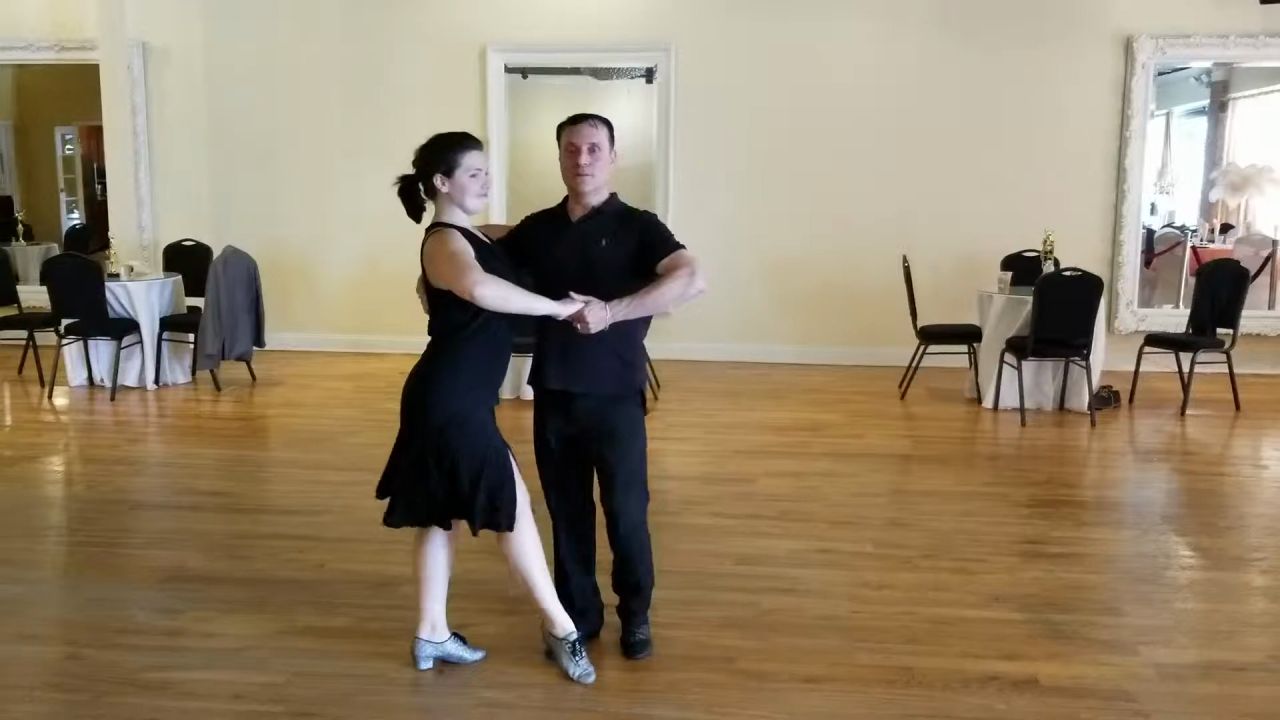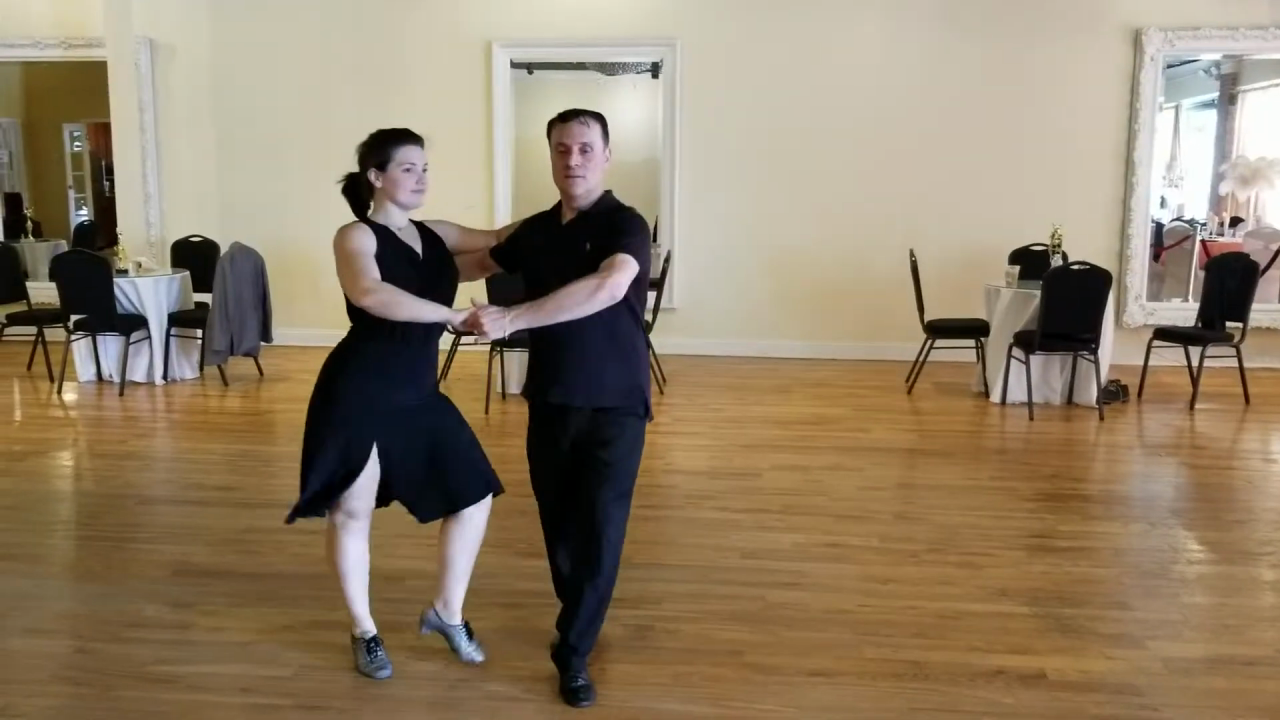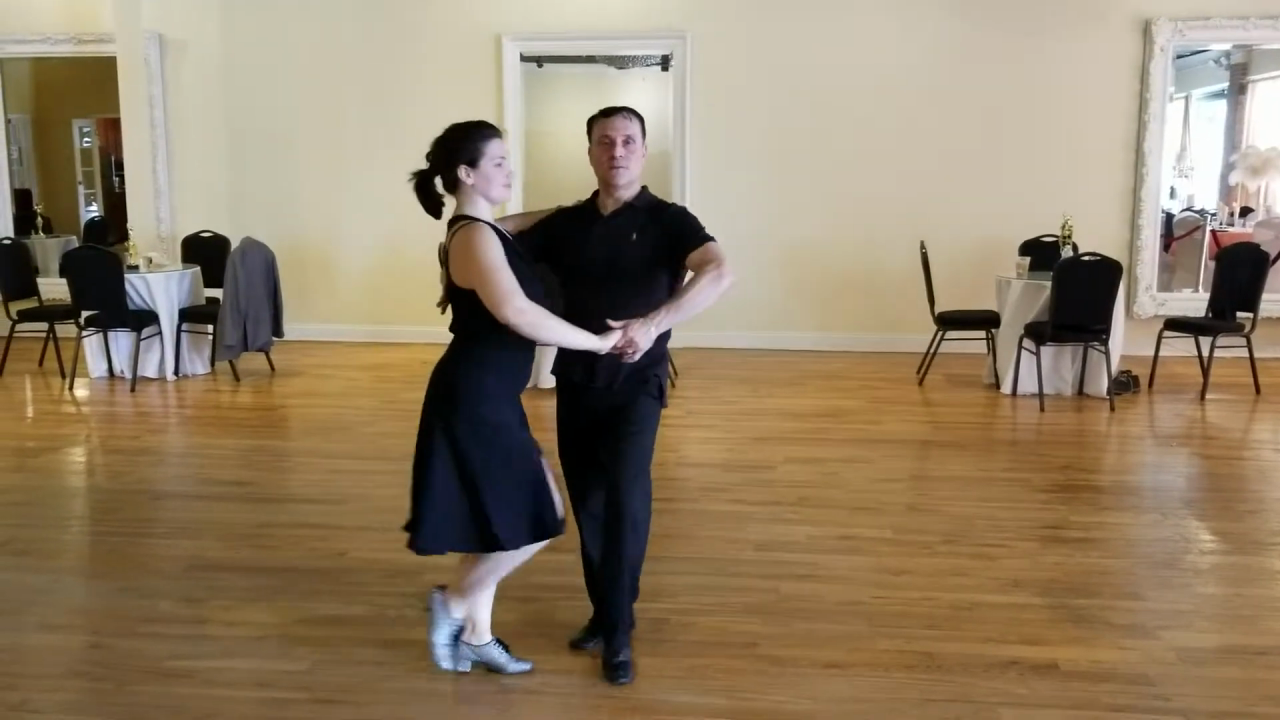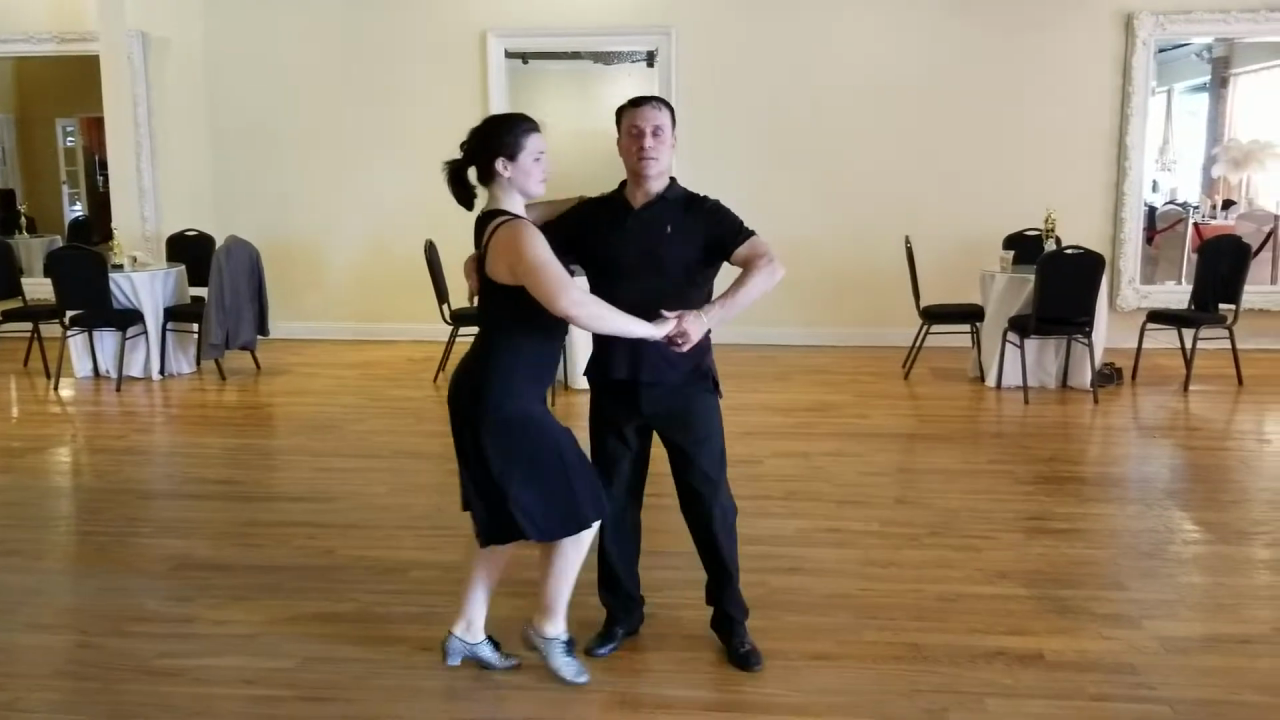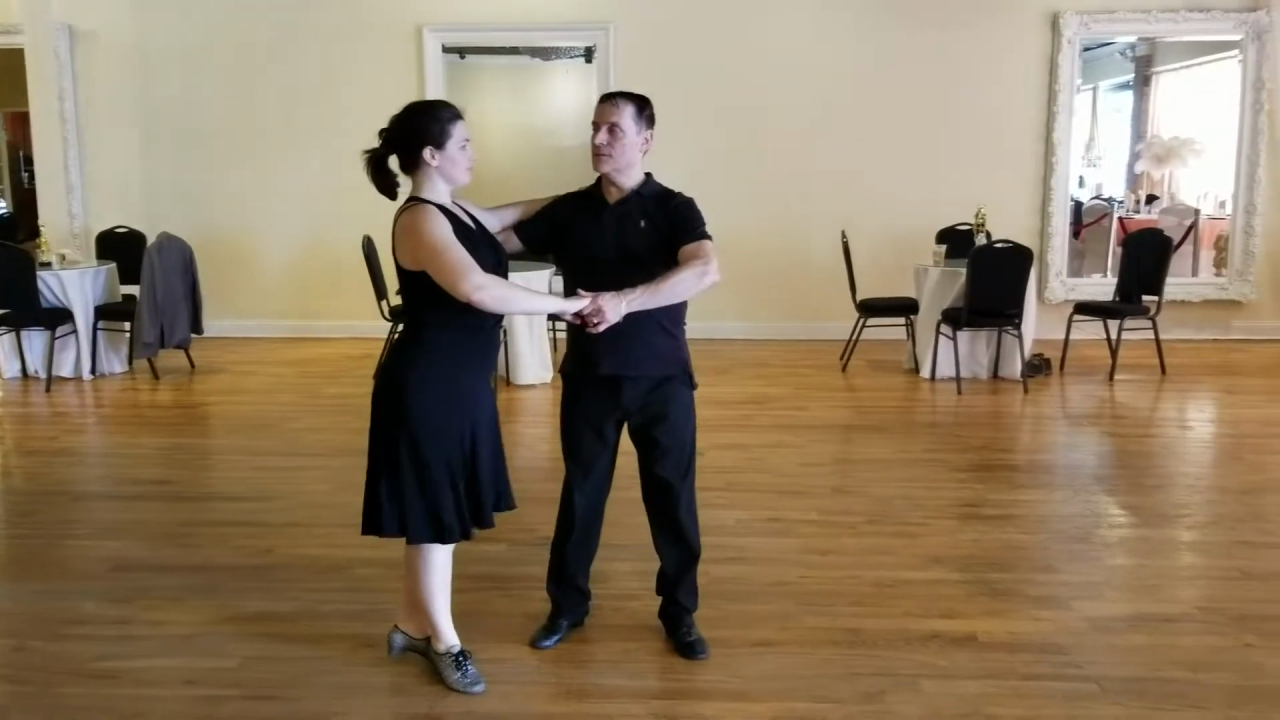
dt=1s
person 1, frame 1
left shoulder: (637, 227)
right shoulder: (538, 229)
left elbow: (691, 280)
left wrist: (611, 312)
left hip: (613, 394)
right hip: (553, 393)
left knee: (626, 510)
right knee: (566, 511)
left ankle: (635, 614)
right ankle: (580, 614)
person 1, frame 2
left shoulder: (624, 224)
right shoulder: (536, 230)
left elbow: (608, 288)
right elbow: (480, 261)
left wrist: (510, 318)
left hip: (616, 405)
right hip: (550, 402)
left knee: (600, 528)
right knee: (557, 517)
left ankle: (574, 652)
right ankle: (582, 612)
person 1, frame 3
left shoulder: (668, 222)
right shoulder: (564, 224)
left elbow: (718, 273)
left wrist: (653, 324)
left hip: (633, 383)
right hip: (576, 383)
left knee: (625, 496)
right knee: (587, 501)
left ankle: (619, 630)
right ankle: (604, 610)
person 1, frame 4
left shoulder: (702, 215)
right shoulder: (588, 216)
left elbow: (769, 266)
left wrist: (708, 315)
left hip: (685, 383)
right hip: (614, 384)
left knee: (709, 503)
right knee: (615, 502)
left ankle: (730, 618)
right ankle: (622, 612)
person 1, frame 5
left shoulder: (673, 208)
right shoulder: (568, 210)
left elbow: (705, 271)
right elbow: (499, 243)
left wrist: (623, 301)
left hip: (661, 378)
right hip: (589, 377)
left knee: (672, 495)
right knee: (581, 492)
left ankle: (680, 612)
right ankle: (567, 604)
person 2, frame 1
left shoulder: (466, 236)
right shoulder: (444, 242)
right elbow: (479, 288)
right wrist: (557, 307)
left hip: (460, 395)
right hip: (449, 398)
left knee: (443, 513)
right knee: (510, 507)
left ankle: (431, 634)
right ankle: (561, 628)
person 2, frame 2
left shoulder: (433, 235)
right shoulder: (356, 236)
left elbow: (496, 242)
right elbow: (369, 294)
right wrist: (453, 314)
left hip: (417, 395)
right hip: (356, 393)
left knee: (475, 494)
right knee: (352, 514)
left ankle: (448, 610)
right ankle: (364, 632)
person 2, frame 3
left shoulder: (482, 230)
right shoulder: (474, 238)
left elbow: (518, 231)
right elbow: (515, 312)
right wrist: (597, 342)
left hip: (483, 397)
right hip: (474, 402)
left knee: (484, 524)
right knee: (533, 525)
left ankle: (475, 638)
right ankle: (453, 602)
person 2, frame 4
left shoulder: (502, 223)
right shoulder: (514, 236)
right elbow: (572, 305)
right wrist: (651, 329)
left hip: (502, 393)
right hip: (502, 400)
left knee: (507, 519)
right knee: (579, 511)
left ankle: (467, 633)
right ankle: (551, 629)
person 2, frame 5
left shoulder: (450, 212)
right shoulder: (420, 220)
left elbow: (497, 219)
right elbow: (477, 289)
right wrist: (562, 304)
left hip: (460, 384)
right hip: (426, 389)
left knee: (443, 514)
right knee: (432, 517)
left ankle: (412, 626)
right ankle: (443, 641)
